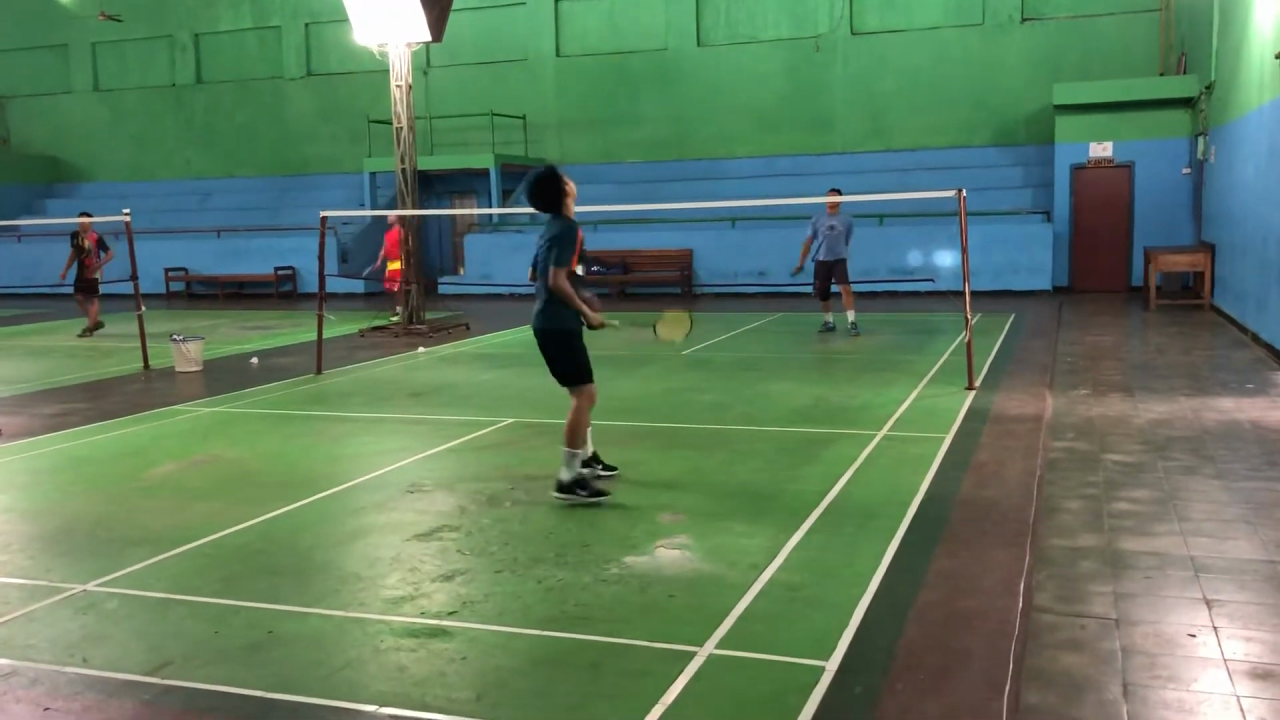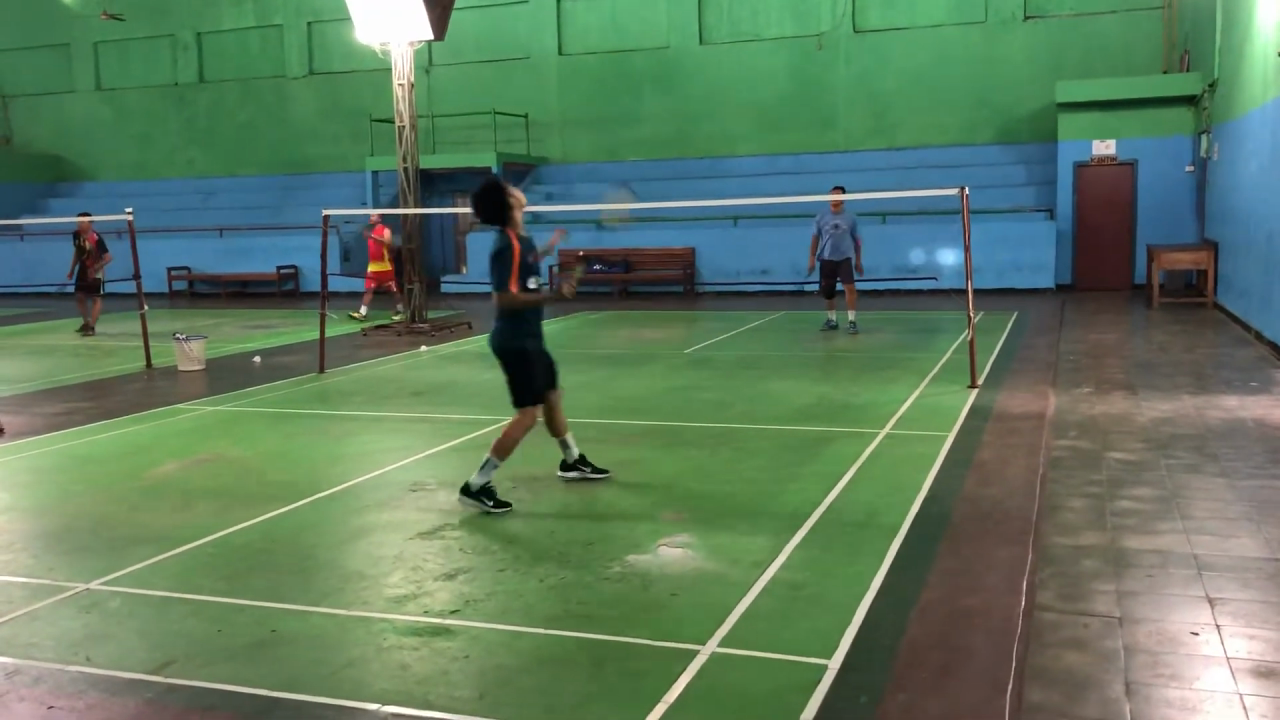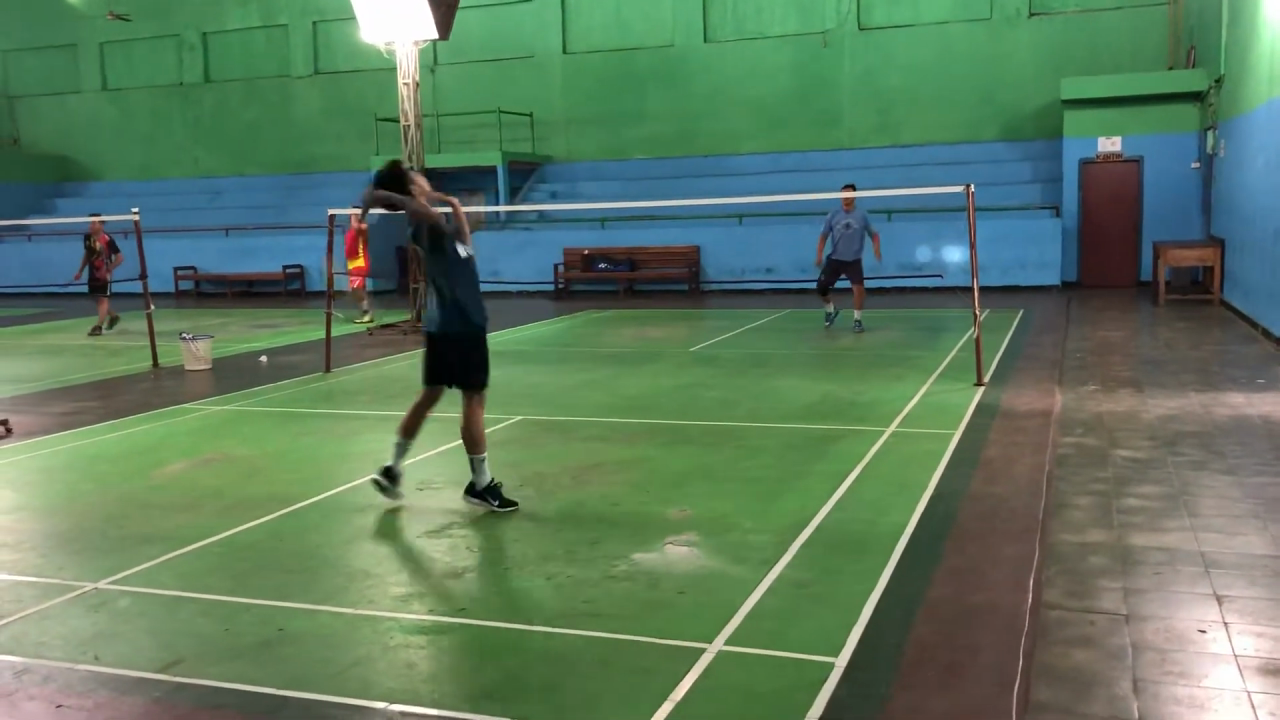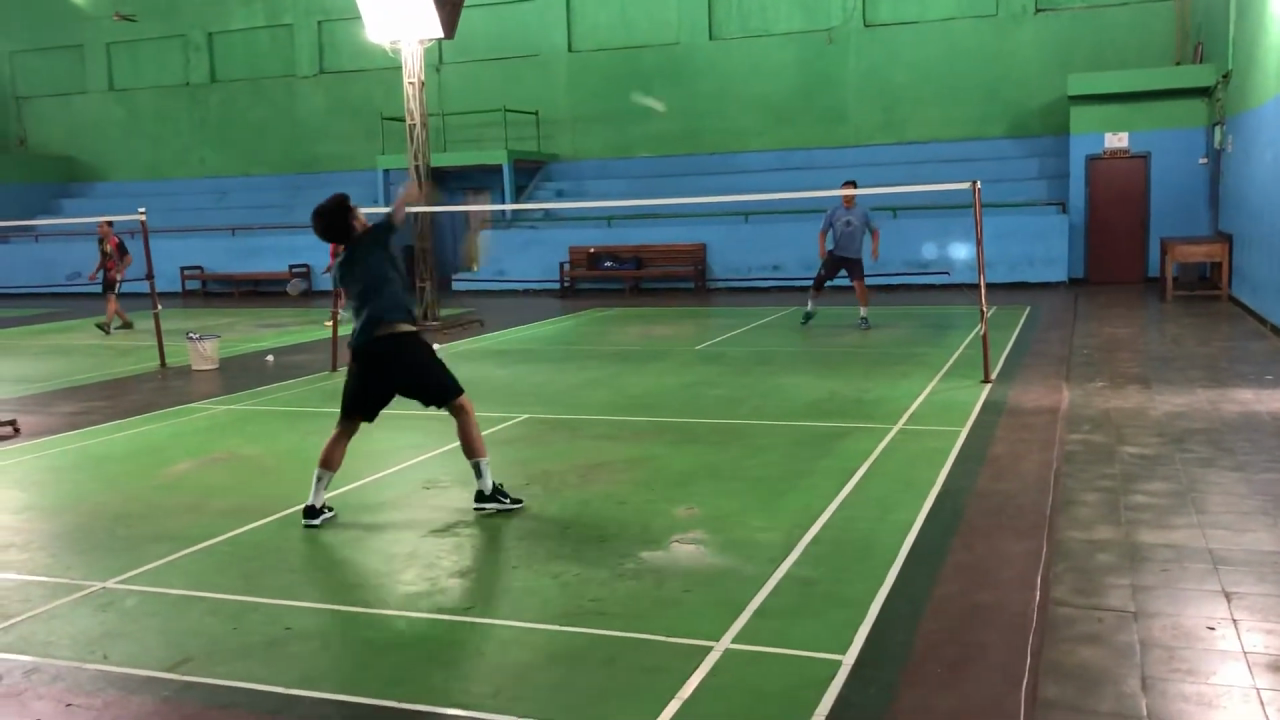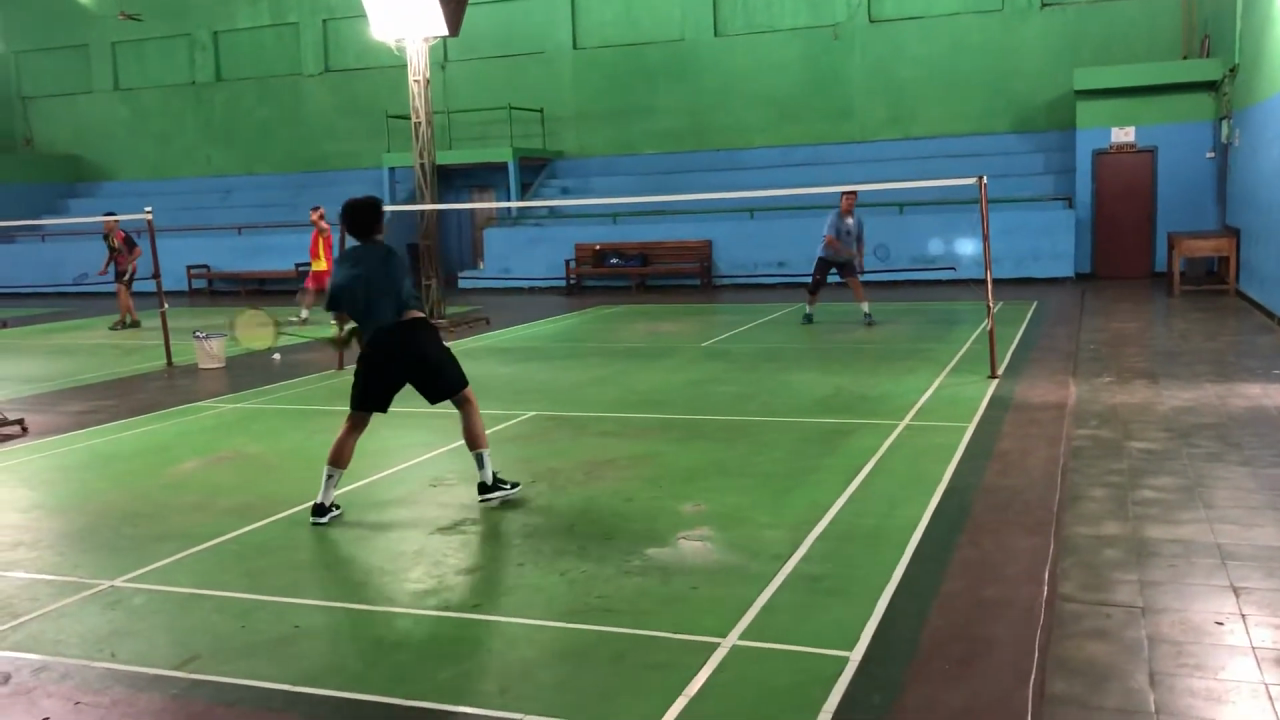
dt=0.3s
person 1, frame 1
left shoulder: (554, 227)
right shoulder: (568, 229)
left elbow: (535, 275)
right elbow: (556, 279)
right wrist: (585, 310)
left hip: (558, 322)
right hip: (557, 325)
left knee: (585, 390)
right knee: (583, 394)
left ankle: (584, 456)
right ankle: (569, 479)
person 1, frame 2
left shoulder: (519, 241)
right shoulder: (509, 245)
right elbow: (504, 298)
left wrist: (548, 248)
right wrist: (552, 294)
left hip: (527, 337)
right hip: (515, 341)
left knee: (552, 398)
right knee: (529, 413)
left ankle: (572, 461)
right ankle: (477, 485)
person 1, frame 3
left shoulder: (435, 219)
right shoulder: (426, 218)
left elbow: (462, 235)
right elbow: (429, 214)
left wrist: (453, 204)
left hip: (441, 323)
right hip: (464, 322)
left knee: (430, 395)
right knee: (474, 401)
left ankle: (392, 468)
right ankle: (481, 483)
person 1, frame 4
left shoulder: (341, 268)
right shoulder: (374, 240)
right elbow: (401, 206)
right wrist: (411, 191)
left hip: (366, 352)
right hip: (403, 343)
left knee: (345, 429)
right knee: (462, 408)
left ankle: (315, 505)
right ankle: (487, 490)
person 1, frame 5
left shoulder: (341, 266)
right shoulder: (391, 255)
left elbow: (342, 314)
left hip: (375, 345)
right hip: (412, 333)
left knee: (355, 423)
right knee: (467, 400)
left ankle: (323, 502)
right ankle: (487, 481)
